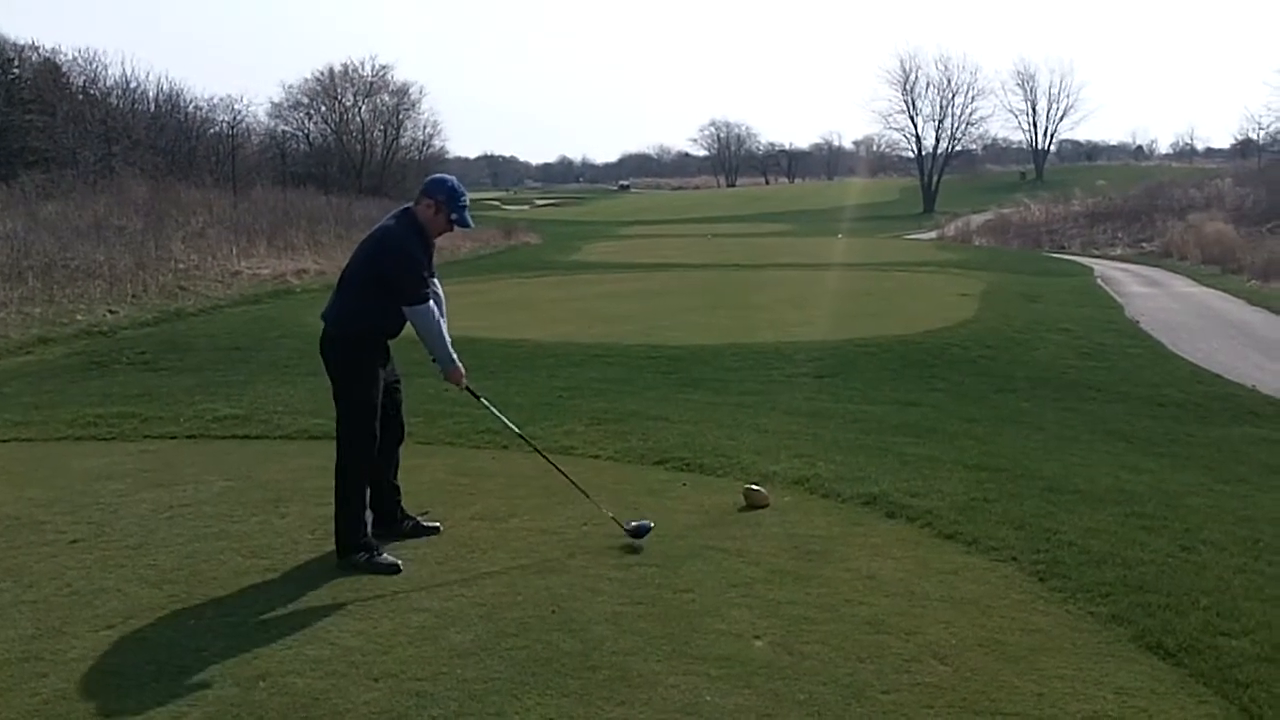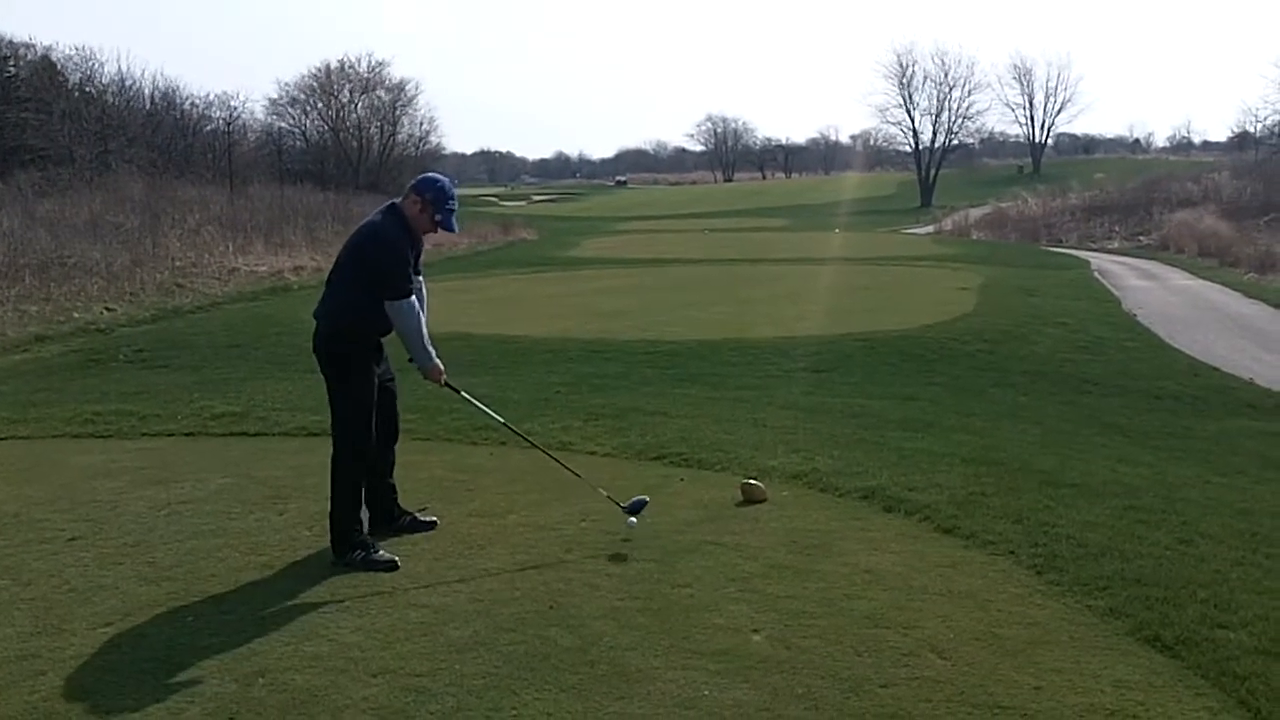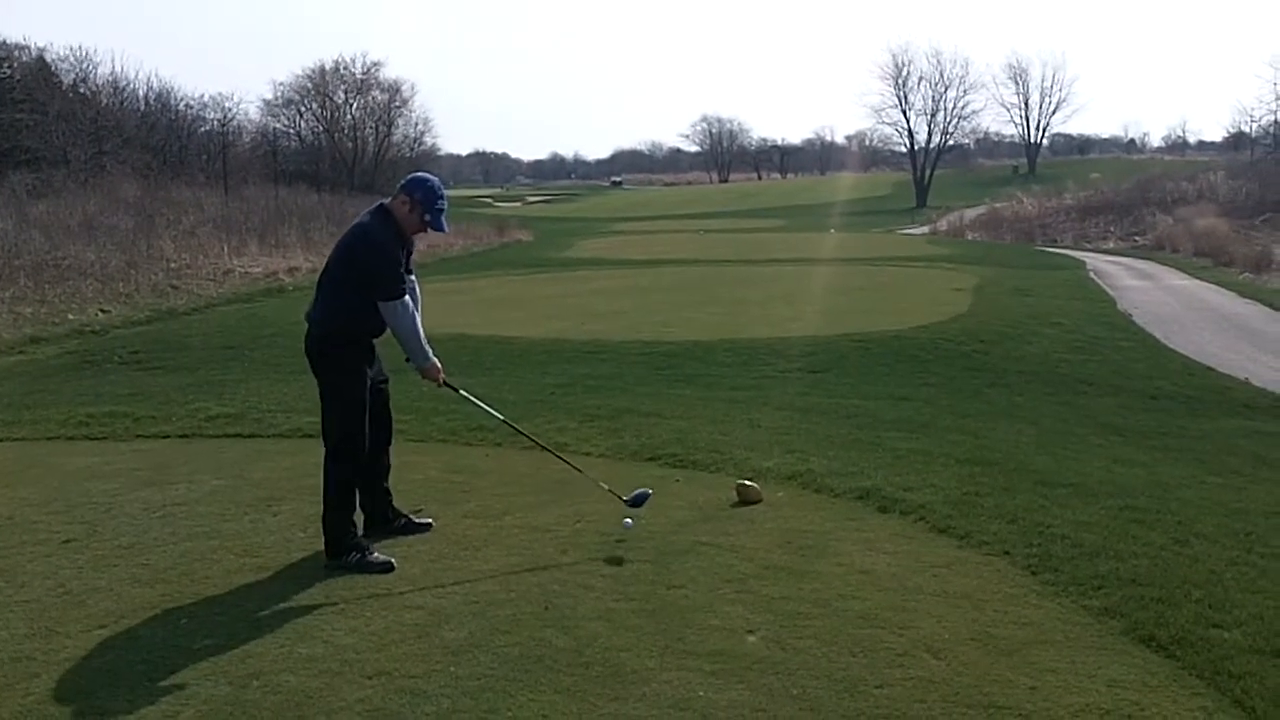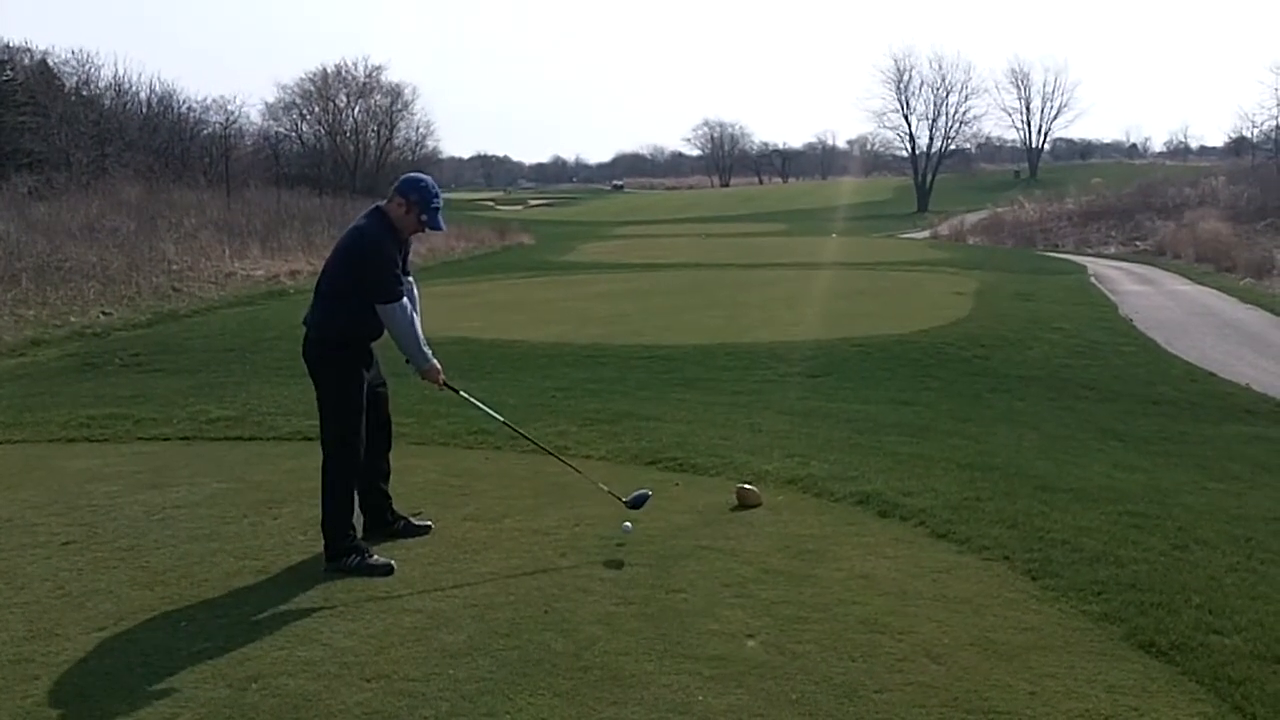
dt=0.5s
person 1, frame 1
left shoulder: (416, 235)
right shoulder: (398, 242)
left elbow: (432, 294)
right elbow: (422, 313)
left wrist: (445, 355)
right wrist: (449, 363)
left hip: (371, 342)
right hip: (349, 344)
left knee: (389, 431)
right knee: (360, 439)
left ankle: (388, 517)
right ankle: (354, 542)
person 1, frame 2
left shoulder: (405, 232)
right shoulder: (385, 237)
left elbow: (415, 291)
right elbow: (403, 308)
left wrist: (423, 354)
right wrist: (427, 360)
left hip: (366, 339)
right hip: (341, 343)
left knee: (385, 428)
right knee: (355, 438)
left ankle: (385, 513)
right ankle: (348, 541)
person 1, frame 3
left shoulder: (396, 233)
right shoulder: (374, 238)
left elbow: (408, 290)
right elbow: (397, 308)
left wrist: (420, 352)
right wrist: (424, 359)
left hip: (358, 341)
right hip: (334, 345)
left knee: (378, 430)
right knee: (349, 440)
left ankle: (380, 515)
right ankle: (342, 544)
person 1, frame 4
left shoulder: (392, 235)
right shoulder: (372, 241)
left elbow: (406, 291)
right elbow: (395, 311)
left wrist: (420, 355)
right wrist: (424, 362)
left hip: (355, 345)
right hip: (332, 349)
left knee: (377, 433)
right knee: (345, 444)
left ankle: (380, 518)
right ankle: (341, 547)
